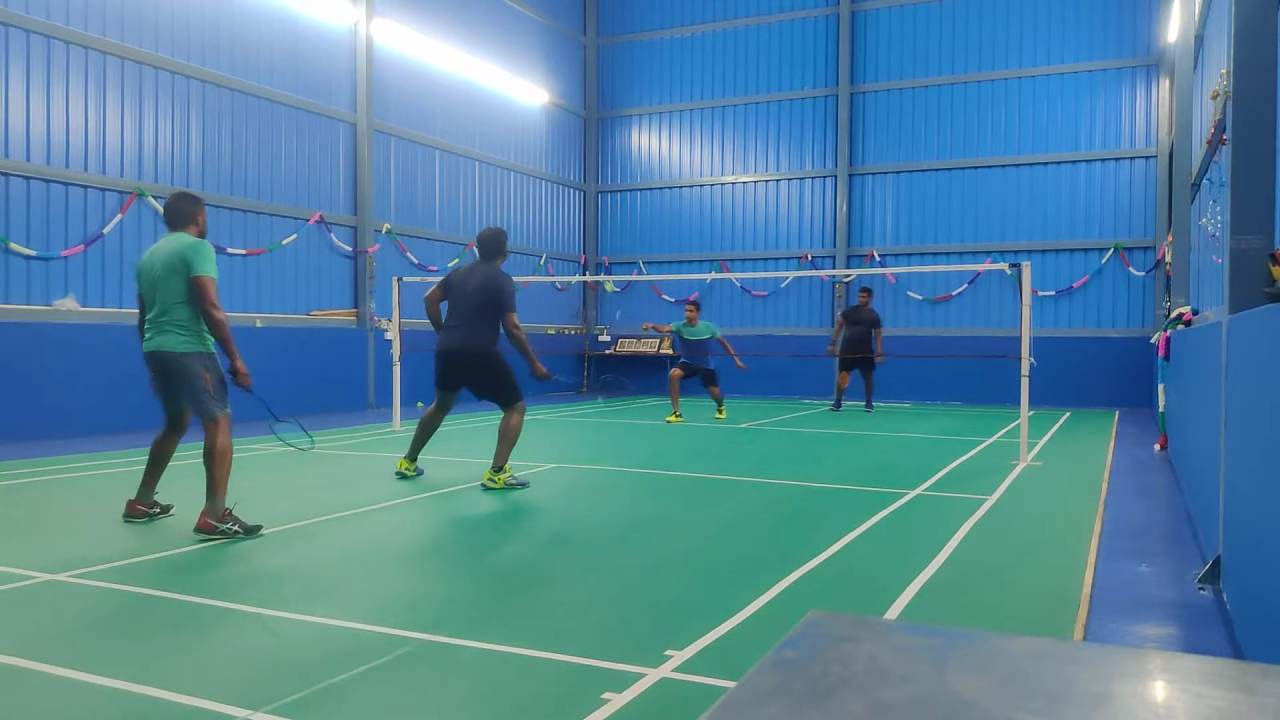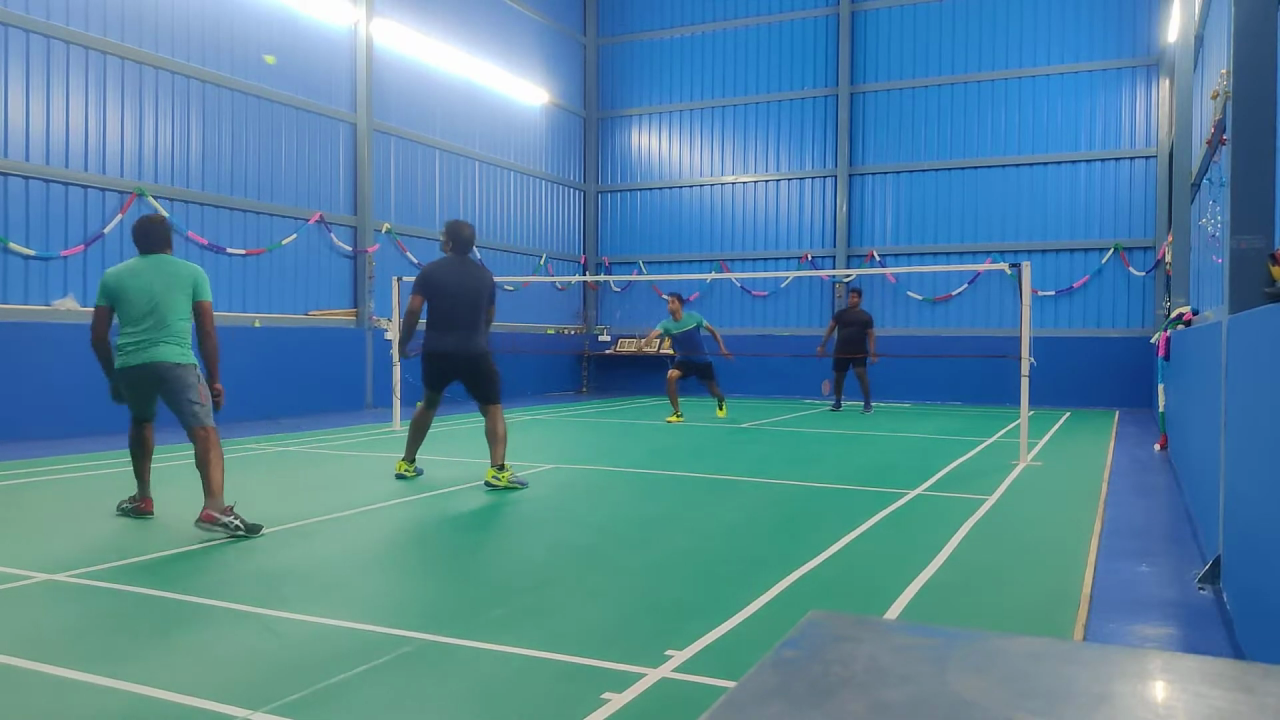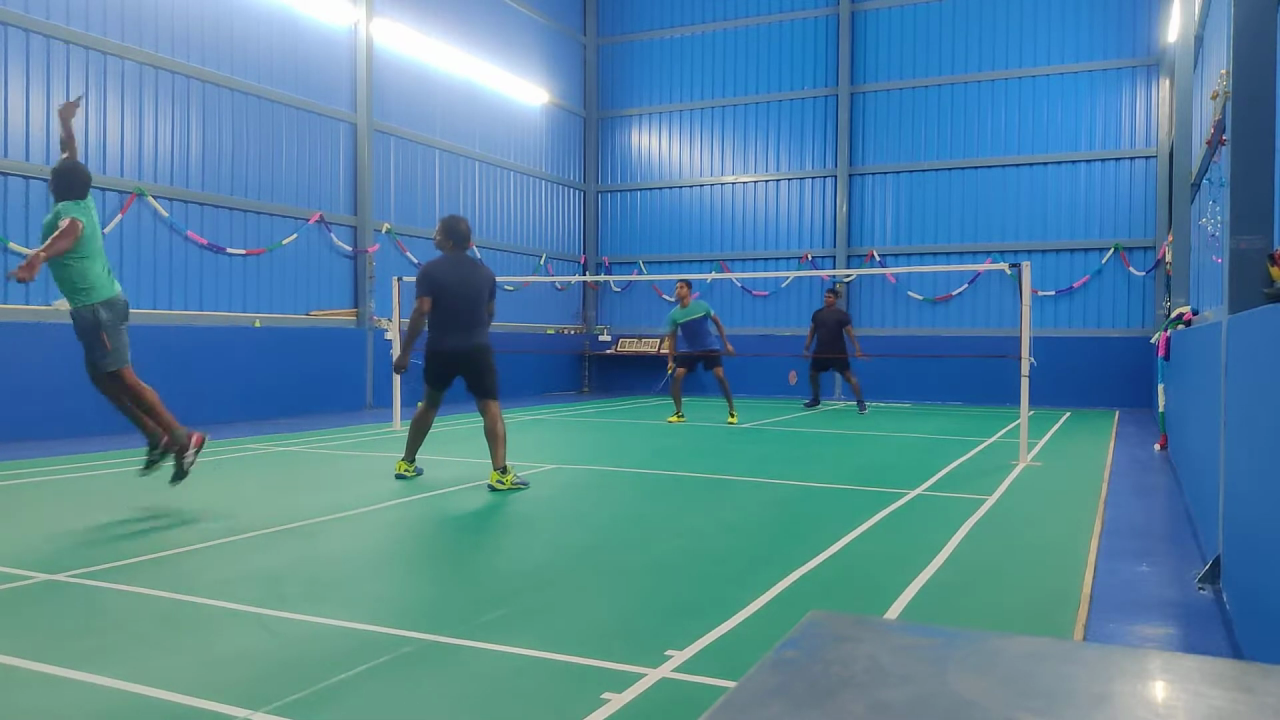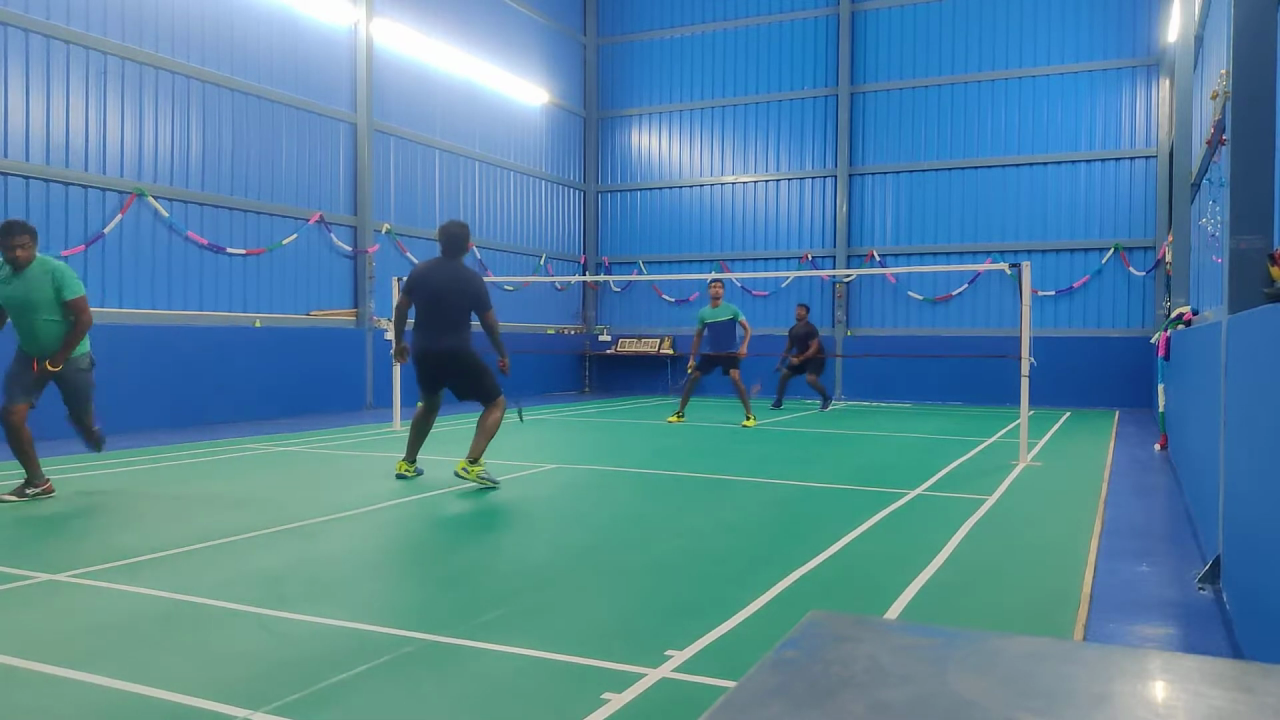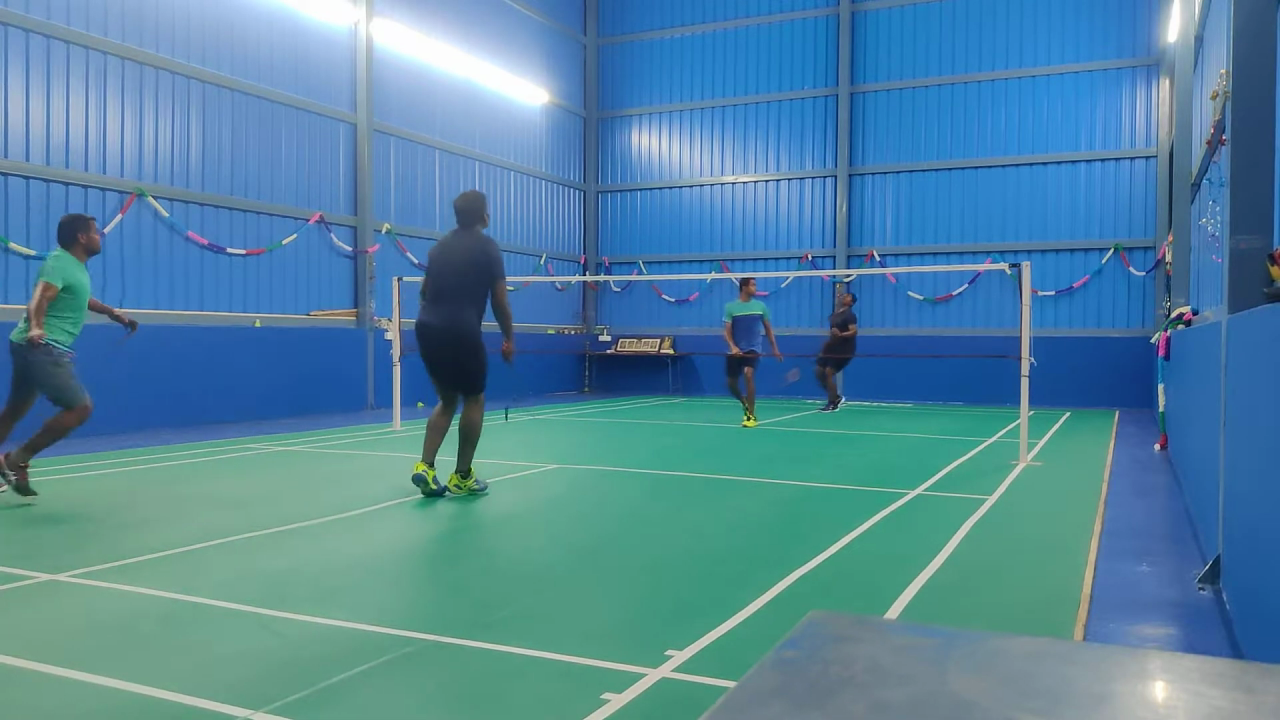
dt=0.4s
person 1, frame 1
left shoulder: (149, 255)
right shoulder: (197, 247)
left elbow: (144, 316)
right elbow: (210, 307)
right wrist: (235, 357)
left hip: (156, 350)
right hip: (189, 351)
left knee: (175, 424)
right knee: (219, 423)
left ankle: (142, 501)
right ankle: (215, 515)
person 1, frame 2
left shoulder: (113, 275)
right shoulder: (193, 273)
left elbow: (98, 335)
right elbow: (206, 331)
left wrist: (113, 378)
right wrist: (213, 379)
left hip: (129, 365)
right hip: (175, 362)
left knee: (142, 422)
right knee: (206, 434)
left ankle: (141, 499)
right ankle: (215, 509)
person 1, frame 3
left shoulder: (67, 208)
right shoulder: (81, 202)
left elbow: (69, 234)
right elbow: (70, 157)
left wrist: (37, 257)
right wrist: (66, 120)
left hip: (95, 306)
right hip: (99, 303)
left knee: (121, 378)
right knee: (102, 378)
left ankle: (182, 438)
right ankle: (158, 438)
person 1, frame 4
left shoulder: (58, 271)
left elbow: (84, 319)
left wrist: (58, 359)
left hip: (71, 357)
right hip: (30, 358)
left knee: (82, 420)
left ankle: (90, 430)
right ankle: (37, 481)
person 1, frame 5
left shoulder: (77, 265)
right shoulder: (58, 263)
right elbow: (40, 298)
left wrist: (113, 313)
right wrist: (35, 328)
left hip: (46, 349)
right hip: (43, 348)
right knee: (81, 408)
person 2, frame 1
left shoulder: (459, 273)
right shoulder: (502, 280)
left elbow: (430, 300)
right elbow: (512, 328)
left wrist: (442, 333)
right wrist: (534, 363)
left hip: (447, 351)
right hip: (479, 353)
left knee: (441, 406)
right knee: (515, 408)
left ankle: (408, 462)
right ankle: (497, 473)
person 2, frame 2
left shoulder: (430, 271)
right shoulder: (485, 275)
left elbow: (412, 310)
left wrist: (403, 343)
left hip: (436, 352)
right hip: (474, 353)
left knee: (428, 405)
right knee: (493, 411)
left ankle: (406, 463)
right ankle: (498, 470)
person 2, frame 3
left shoulder: (430, 270)
right shoulder: (485, 272)
left elbow: (421, 313)
left wrist: (404, 353)
left hip: (440, 350)
right hip: (477, 349)
left knee: (430, 404)
right knee: (490, 409)
left ankle: (406, 463)
right ankle: (500, 473)
person 2, frame 4
left shoulder: (420, 272)
right shoulder: (473, 280)
left elbow: (401, 309)
right elbow: (490, 324)
left wrist: (399, 342)
right wrist: (503, 355)
left hip: (425, 353)
right hip: (458, 353)
left knee: (429, 406)
right knee: (496, 403)
left ankle: (407, 463)
right ankle: (471, 463)
person 2, frame 5
left shoulder: (439, 247)
right shoulder: (487, 246)
right elbow: (499, 299)
right wrist: (509, 338)
left hip: (428, 329)
right hip: (461, 332)
left knee: (447, 401)
right knee: (474, 402)
left ankle: (426, 467)
right ankle: (462, 477)
